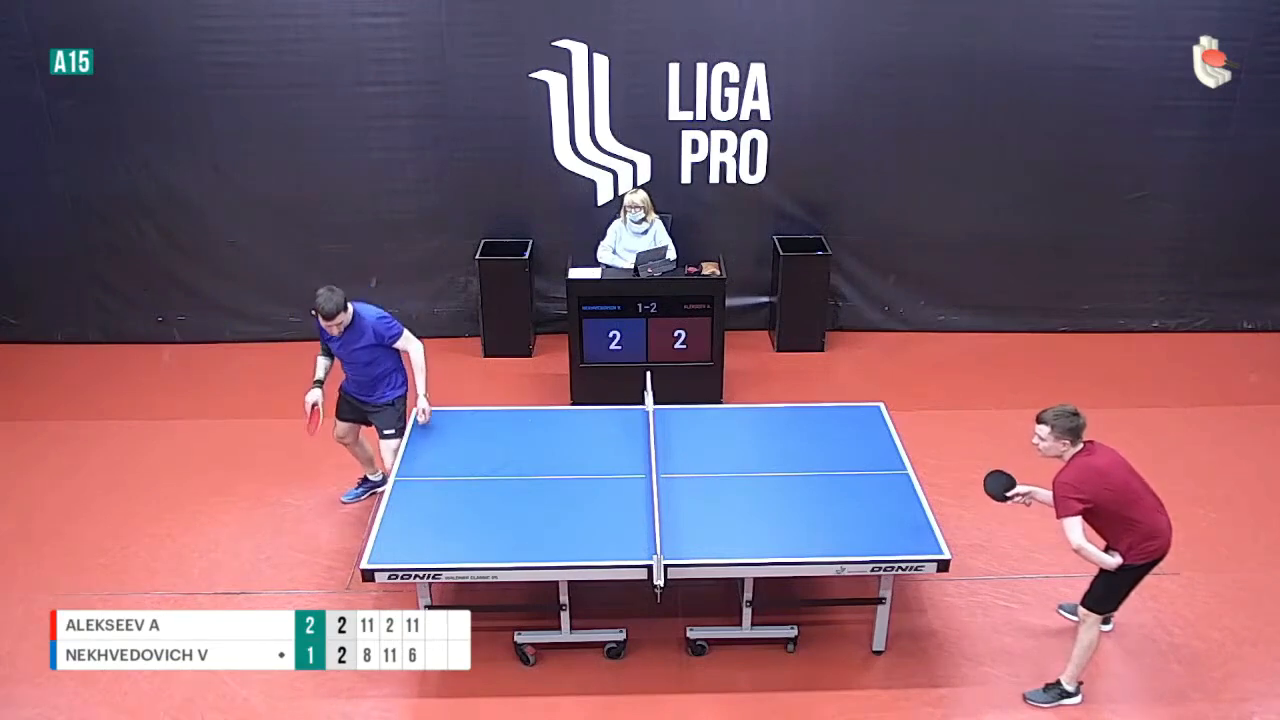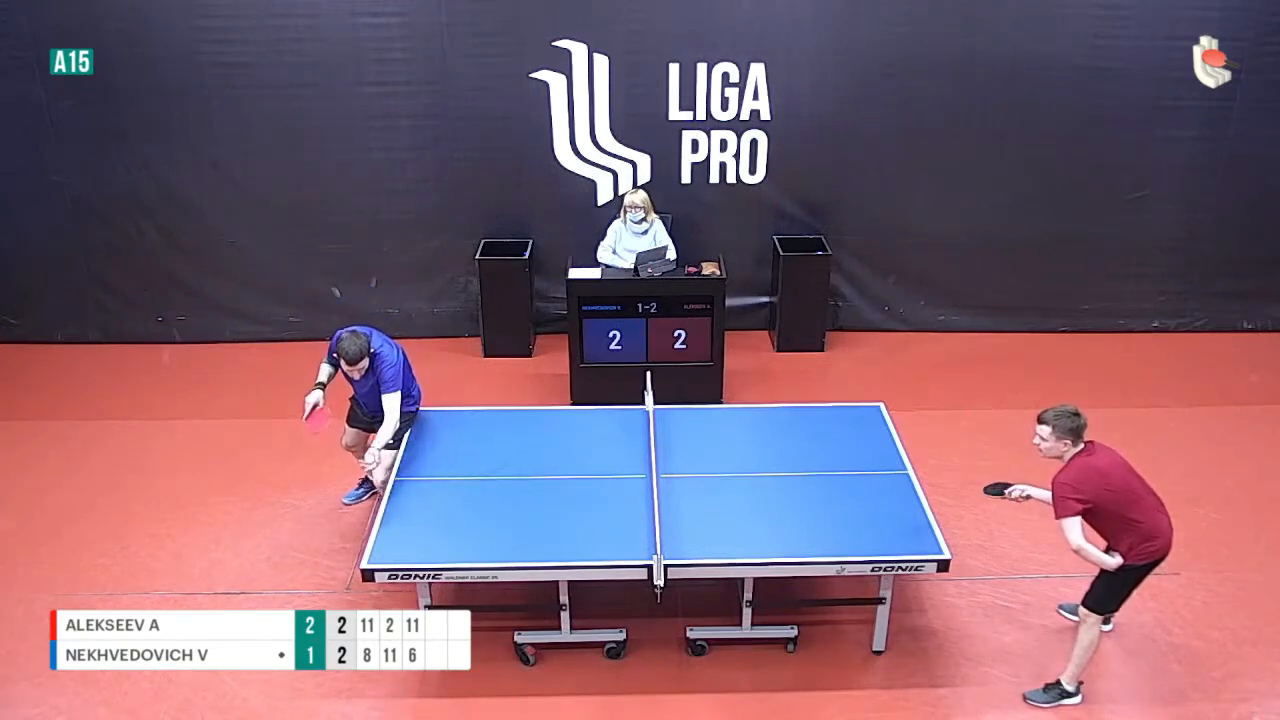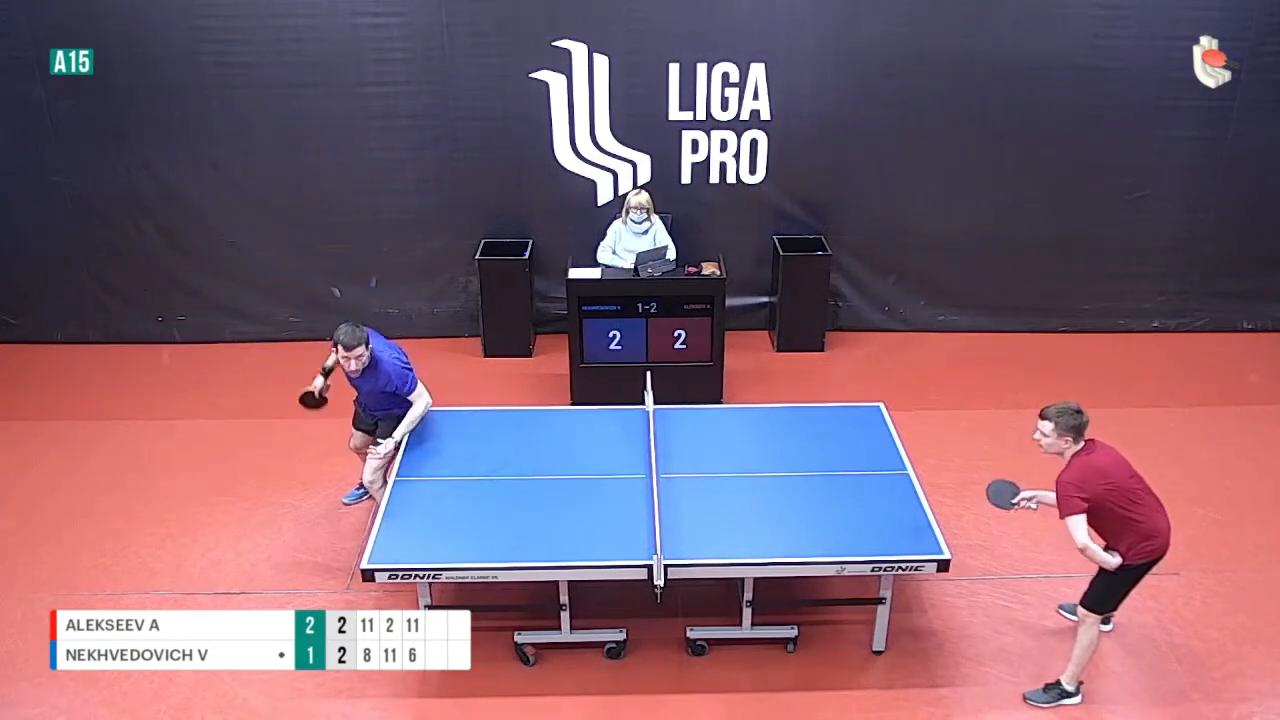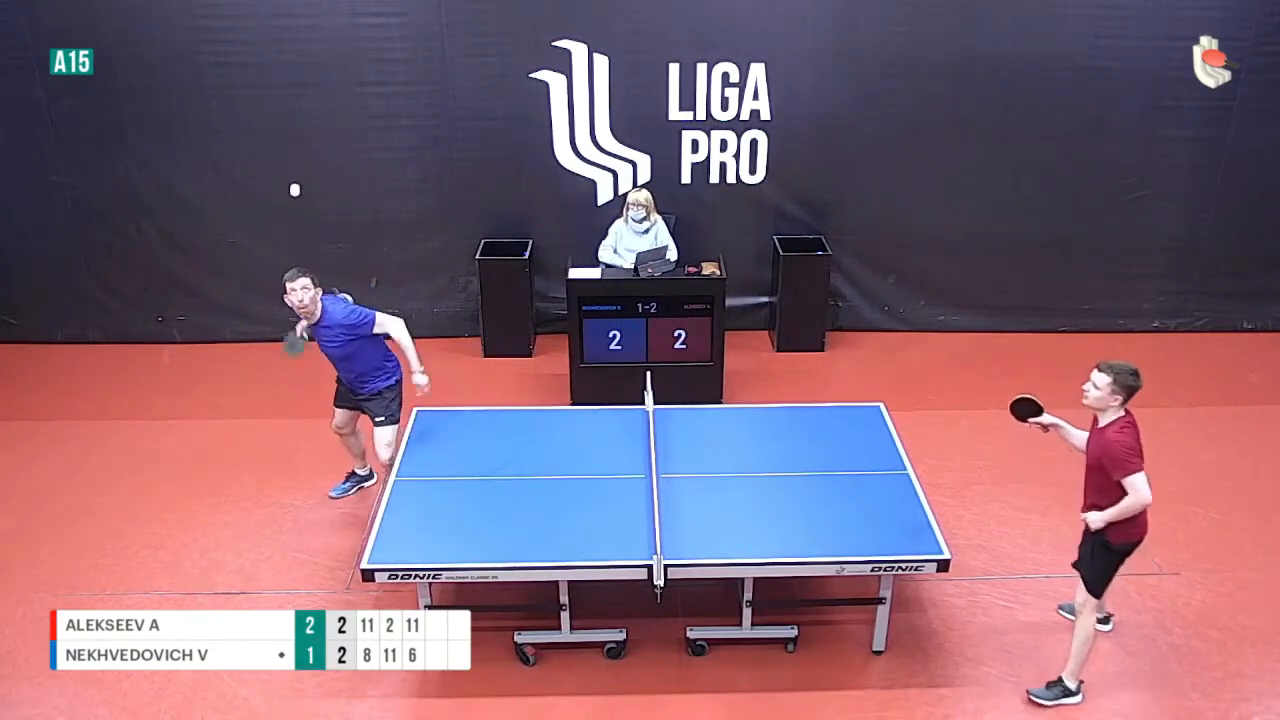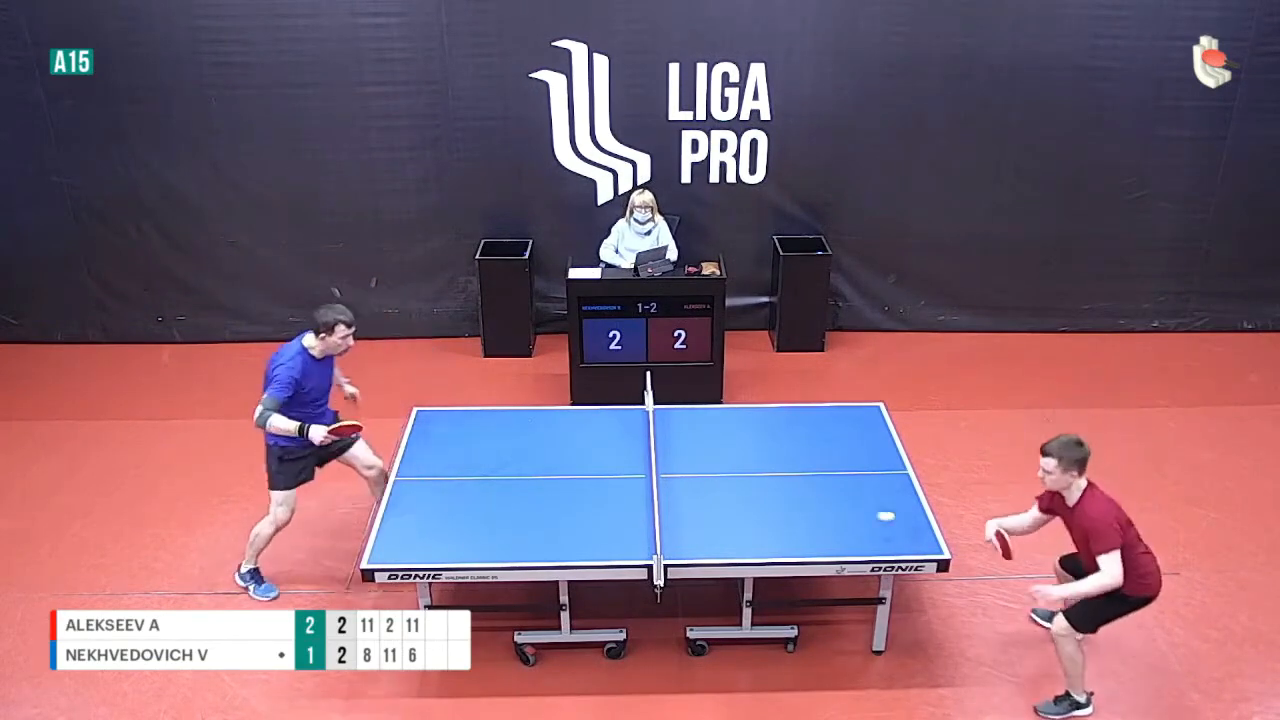
dt=1s
person 1, frame 1
left shoulder: (1067, 479)
right shoulder: (1096, 450)
left elbow: (1078, 544)
left wrist: (1112, 563)
right wrist: (1034, 493)
left hip: (1142, 546)
right hip: (1154, 529)
left knee: (1088, 615)
left ankle: (1068, 687)
right ankle: (1102, 612)
person 1, frame 2
left shoulder: (1066, 480)
right shoulder: (1096, 451)
left elbow: (1077, 544)
left wrist: (1113, 563)
right wrist: (1031, 492)
left hip: (1143, 546)
right hip: (1156, 529)
left knee: (1089, 615)
left ankle: (1068, 687)
right ankle: (1103, 612)
person 1, frame 3
left shoulder: (1070, 479)
right shoulder: (1096, 449)
left elbow: (1083, 543)
left wrist: (1111, 563)
right wrist: (1039, 496)
left hip: (1141, 545)
right hip: (1154, 527)
left knee: (1089, 614)
left ankle: (1068, 687)
right ankle: (1102, 612)
person 1, frame 4
left shoulder: (1116, 441)
right shoulder: (1110, 420)
left elbow: (1142, 497)
right elbow: (1092, 446)
left wrist: (1103, 518)
right wrist: (1056, 424)
left hip: (1116, 529)
right hip: (1107, 522)
left knee: (1085, 603)
right knee: (1088, 565)
left ankle: (1069, 685)
right ankle: (1100, 613)
person 1, frame 5
left shoulder: (1097, 515)
right shoulder: (1060, 493)
left elbow: (1113, 578)
right elbow: (1031, 520)
left wrist: (1062, 592)
right wrist: (999, 524)
left hip: (1134, 585)
right hip: (1108, 570)
left knee: (1062, 629)
right knee: (1063, 568)
right ankle: (1066, 620)
person 2, frame 1
left shoulder: (375, 321)
right shoulder: (324, 324)
left elbow: (414, 346)
left wrist: (421, 394)
right wrist: (318, 384)
left hip: (387, 395)
right hip: (353, 391)
left knee: (393, 467)
right knee: (344, 436)
right ankle: (374, 478)
person 2, frame 2
left shoulder: (388, 361)
right shoulder: (340, 341)
left elbow: (392, 418)
right elbow: (329, 363)
left wrist: (375, 449)
right wrist: (319, 387)
left hip: (398, 406)
right hip: (365, 400)
left knee: (383, 480)
right knee: (350, 443)
right ankle: (371, 479)
person 2, frame 3
left shoulder: (389, 365)
right shoulder: (347, 338)
left elbow: (424, 401)
left wrist: (394, 440)
right wrist: (324, 373)
left hip: (395, 411)
right hip: (367, 403)
left knee: (371, 478)
right knee: (358, 446)
right ankle: (374, 482)
person 2, frame 4
left shoulder: (343, 314)
right shoulder: (311, 314)
left elbow: (395, 324)
right elbow: (345, 298)
left wrist: (417, 370)
left hip: (382, 384)
right hip: (350, 381)
left knee: (385, 457)
right knee: (341, 427)
right ankle: (362, 472)
person 2, frame 5
left shoulder: (328, 345)
right shoulder: (289, 367)
right elbow: (262, 417)
left wrist: (342, 383)
right wrist: (306, 431)
left hip: (324, 427)
right hip: (289, 443)
left knee: (375, 468)
right knee: (280, 516)
right ankle: (247, 571)
